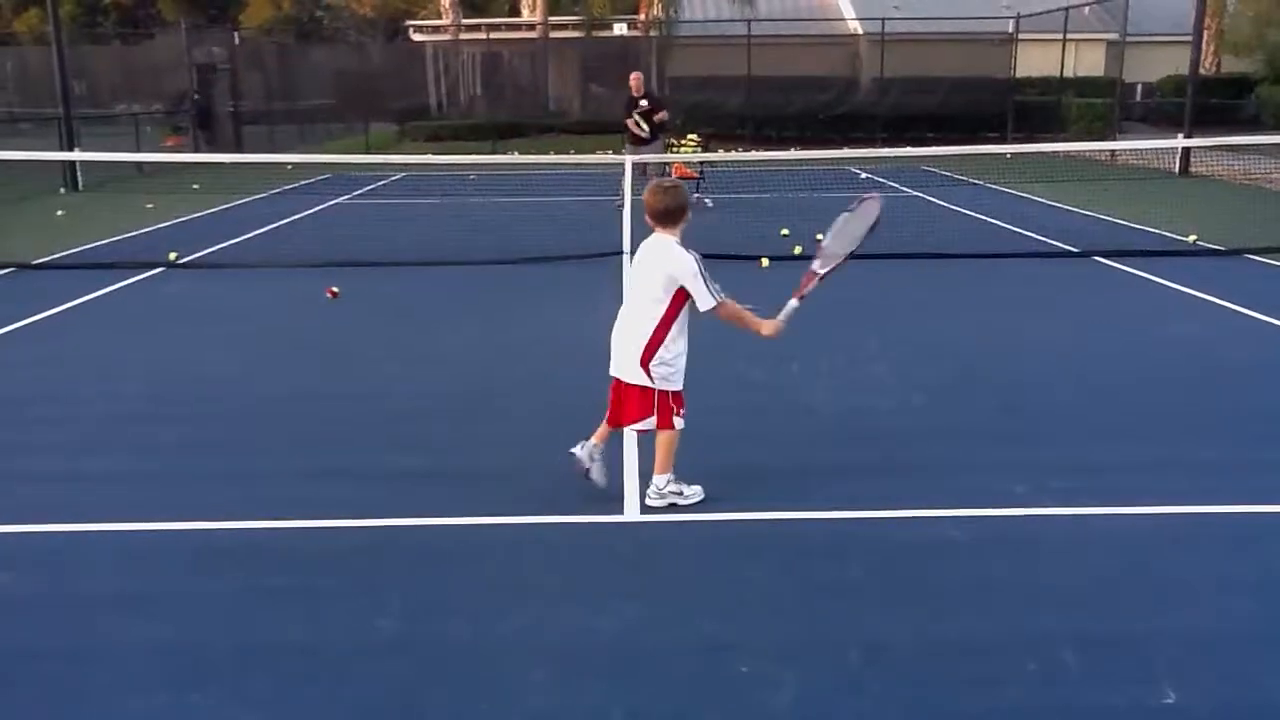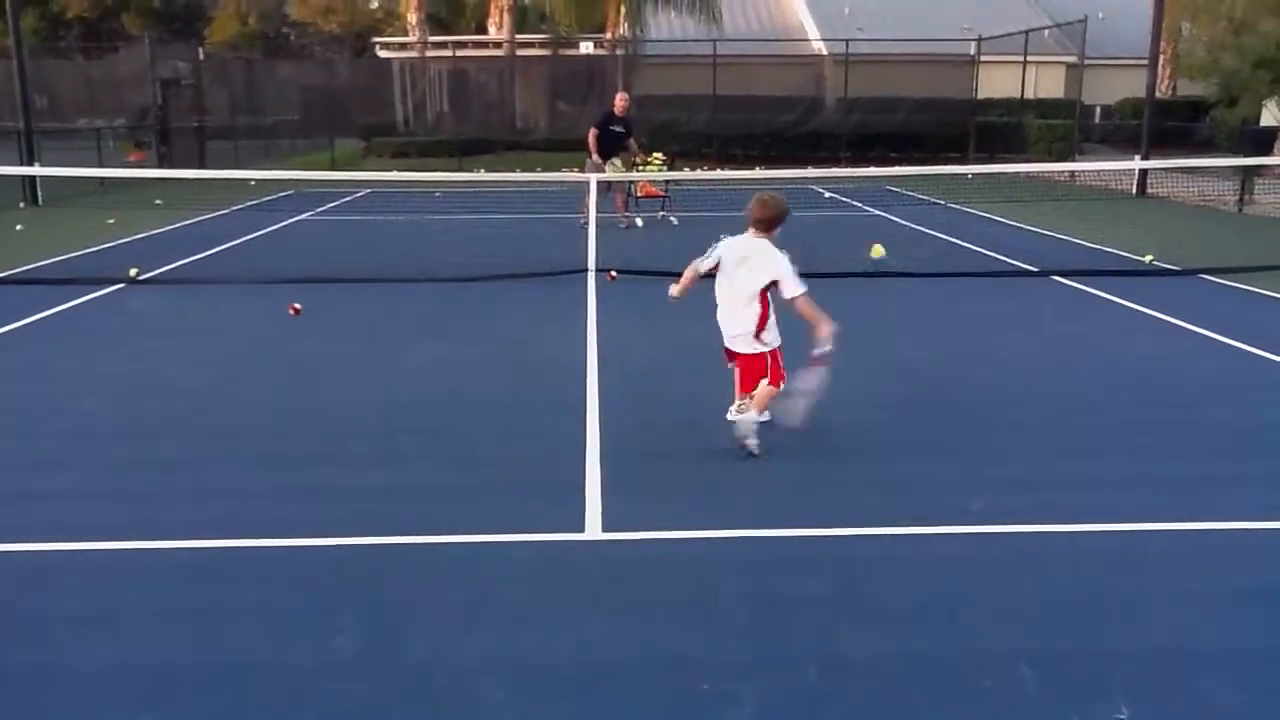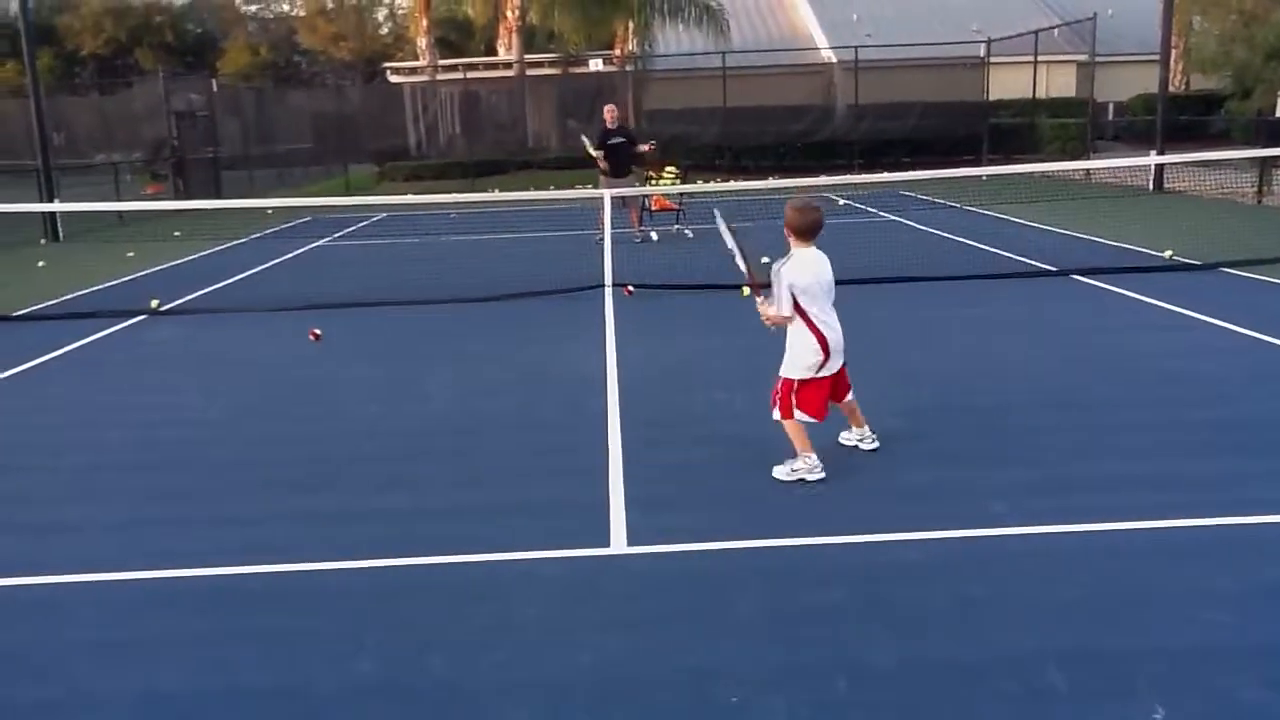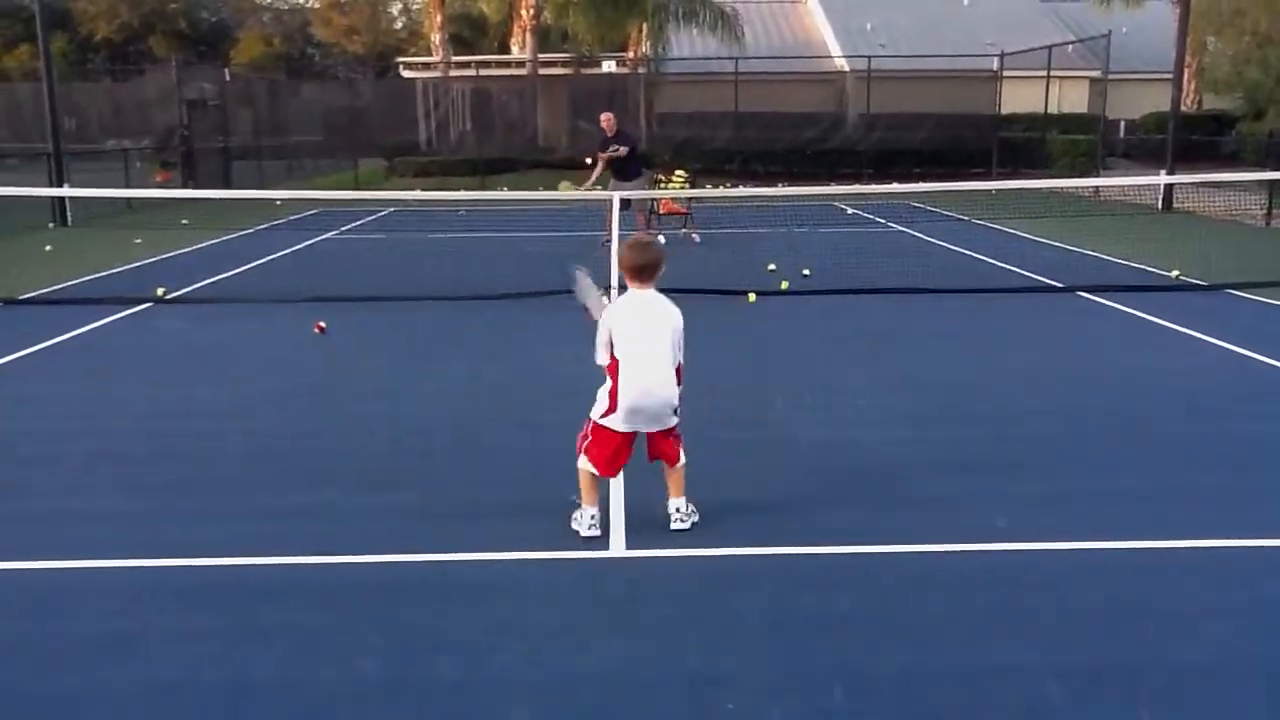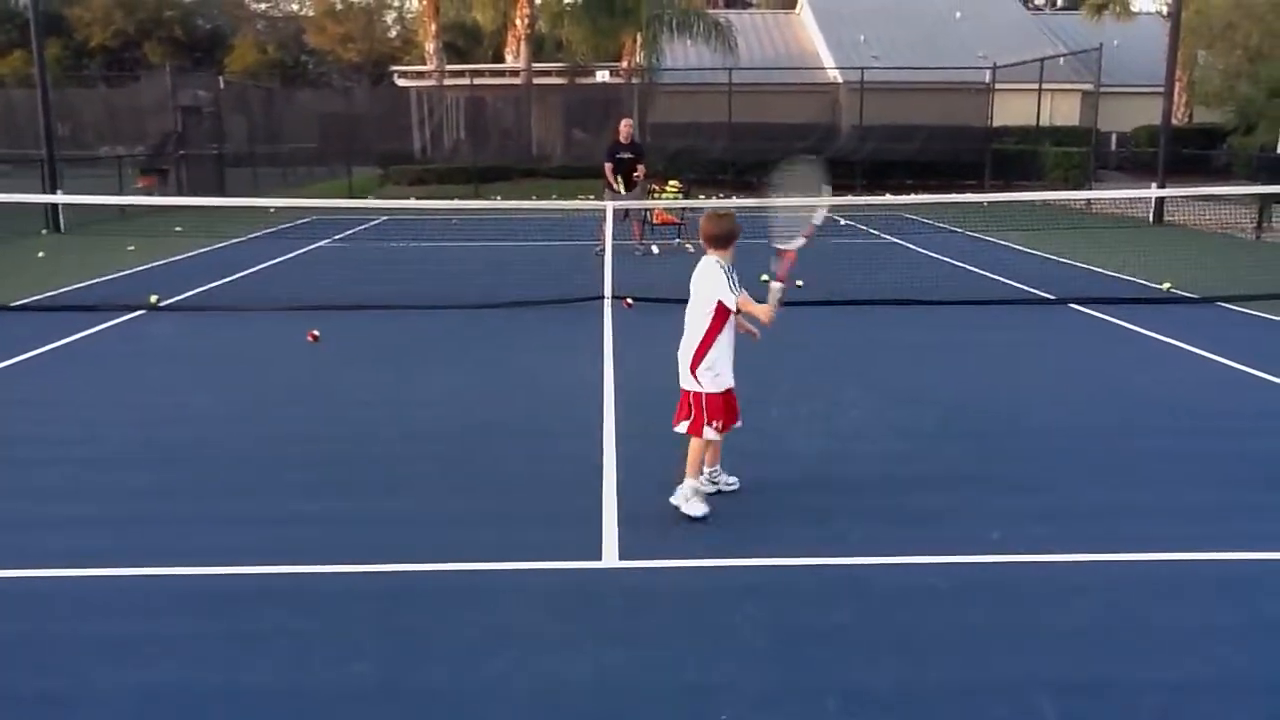
dt=1s
person 1, frame 1
left shoulder: (647, 248)
right shoulder: (685, 260)
right elbow: (716, 304)
left wrist: (736, 310)
right wrist: (759, 325)
left hip: (626, 342)
right hip: (654, 353)
left knee: (626, 410)
right knee: (670, 416)
left ankle: (592, 447)
right ankle: (662, 485)
person 1, frame 2
left shoulder: (728, 244)
right shoulder: (777, 259)
left elbow: (696, 268)
right elbow: (797, 297)
left wrist: (680, 288)
right wrist: (821, 323)
left hip: (729, 326)
right hip: (755, 331)
left knee: (743, 364)
right knee: (773, 379)
left ankle: (741, 406)
right ankle: (750, 418)
person 1, frame 3
left shoulder: (784, 269)
right shoulder: (822, 260)
left elbow: (782, 317)
left wrist: (766, 311)
right wrist: (777, 310)
left hip: (808, 349)
right hip: (833, 340)
left knee: (784, 403)
right knee: (838, 392)
left ankle: (808, 461)
right ankle: (863, 433)
person 1, frame 4
left shoulder: (614, 311)
right shoulder: (673, 312)
left elbow: (608, 363)
right elbow: (677, 362)
left hip: (623, 399)
right hip: (662, 399)
left knee: (590, 451)
right knee: (671, 452)
left ankle: (589, 516)
right ankle: (680, 509)
person 1, frame 5
left shoulder: (707, 267)
right shoulder: (717, 271)
right elbow: (738, 300)
left wrist: (743, 324)
right wrist: (760, 310)
left hip: (713, 360)
right hip: (704, 362)
left knee: (719, 417)
right knee: (706, 423)
left ankle: (711, 474)
right ankle: (688, 489)
